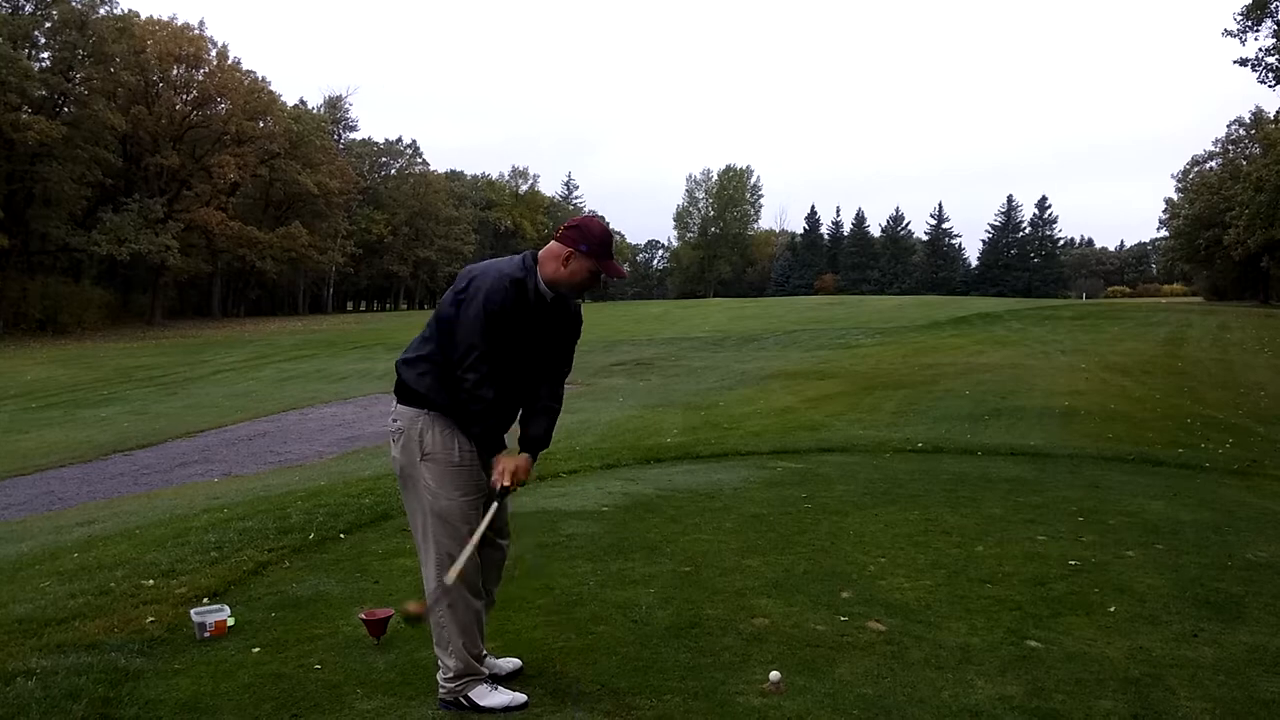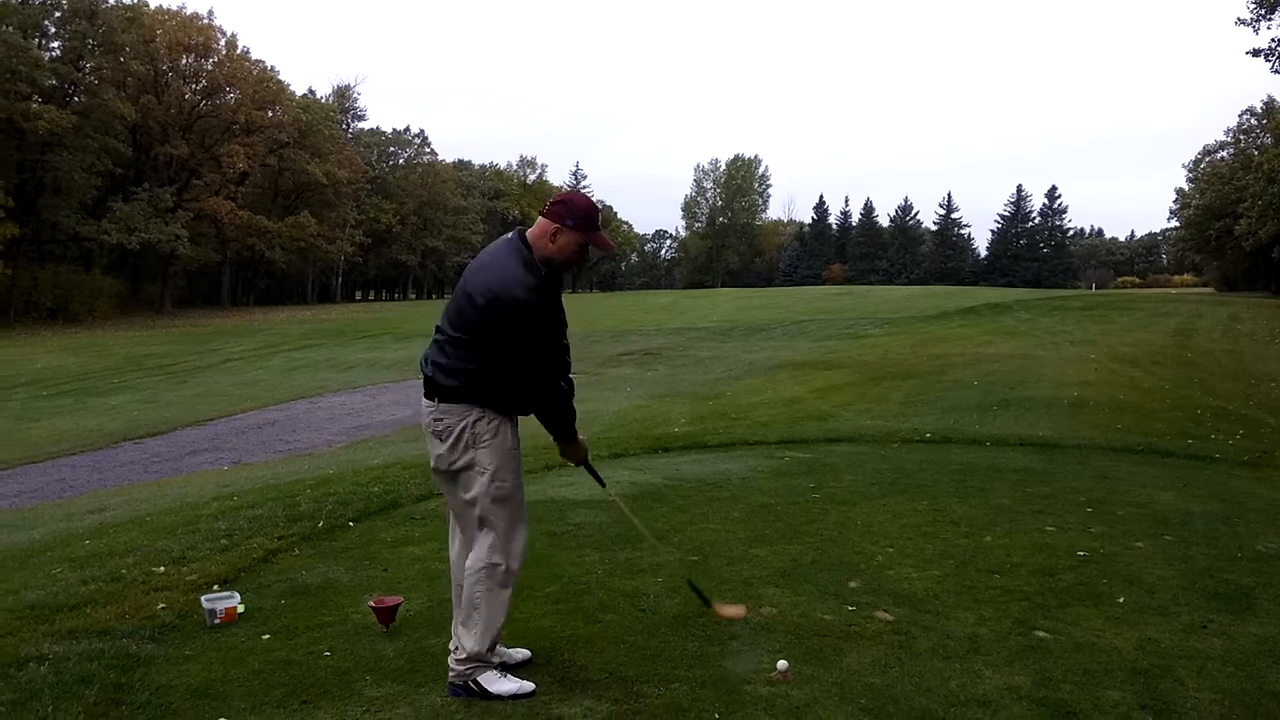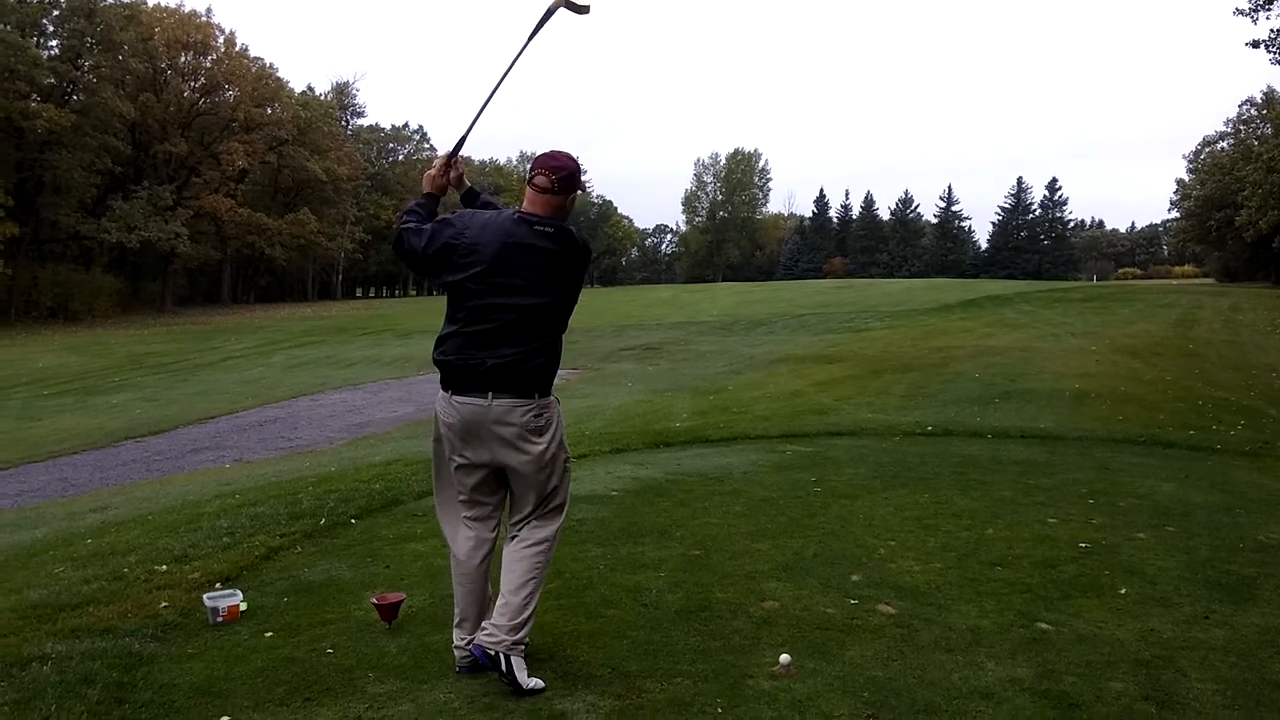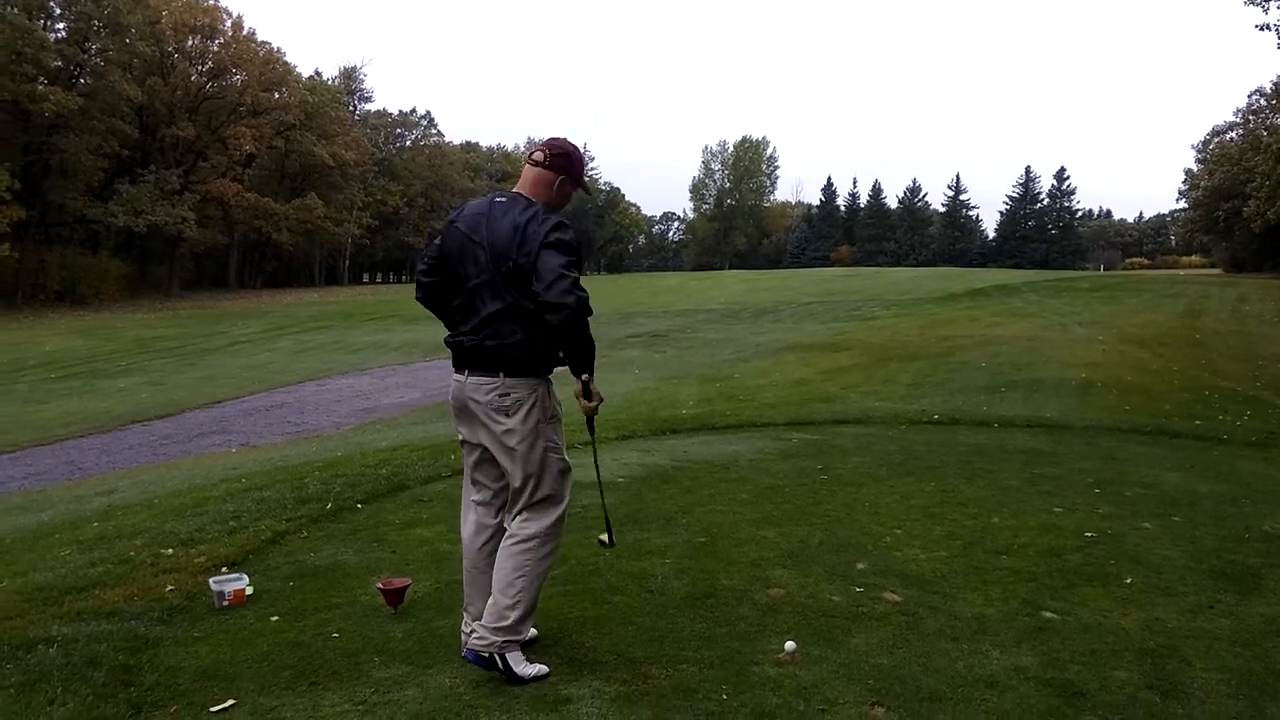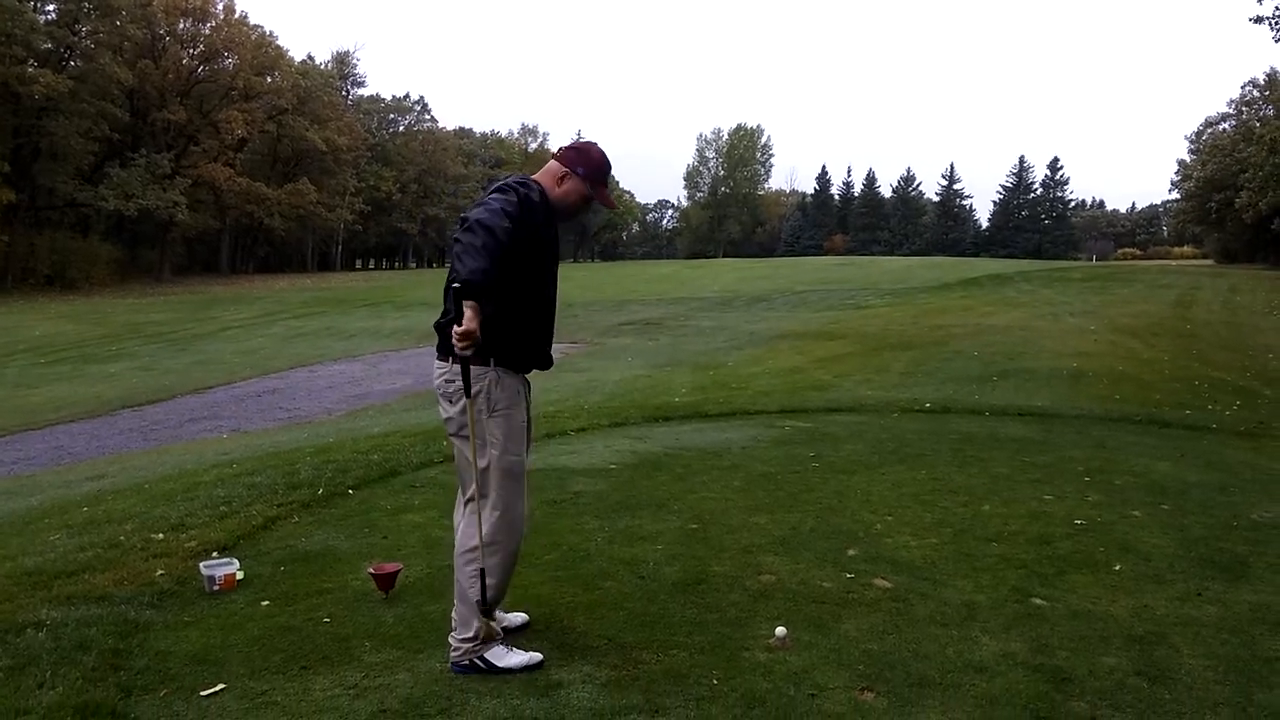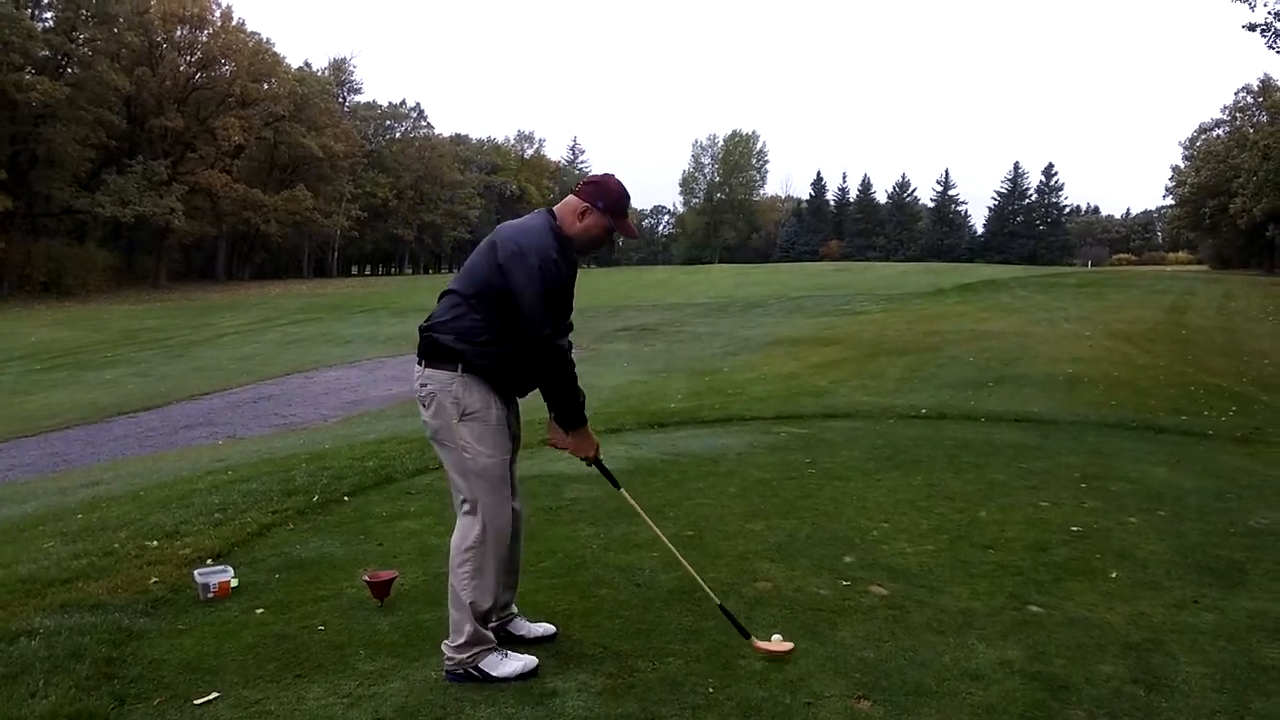
dt=0.7s
person 1, frame 1
left shoulder: (565, 312)
right shoulder: (499, 284)
left elbow: (546, 387)
right elbow: (471, 373)
left wrist: (528, 451)
right wrist: (498, 449)
left hip: (474, 427)
right hip: (430, 420)
left knee: (489, 545)
right knee: (453, 553)
left ankle: (470, 655)
right ankle: (459, 681)
person 1, frame 2
left shoulder: (516, 251)
right shoulder: (519, 293)
left elbow: (551, 354)
right elbow: (538, 377)
right wrist: (567, 434)
left hip: (457, 406)
right hip: (472, 415)
left knee: (477, 531)
right knee: (497, 536)
left ankle: (474, 644)
right ankle: (471, 666)
person 1, frame 3
left shoulder: (468, 230)
right shoulder: (574, 252)
left elbow: (408, 245)
left wrist: (430, 194)
right wrist: (469, 193)
left hip: (458, 401)
right hip: (525, 407)
left knee: (469, 523)
right knee: (536, 524)
left ankle: (469, 643)
right ankle: (501, 639)
person 1, frame 4
left shoulder: (466, 215)
right shoulder: (546, 227)
left elbow: (427, 285)
right elbow: (565, 303)
right wrist: (584, 372)
left hip: (468, 379)
right hip: (515, 385)
left knee: (485, 505)
right knee: (539, 508)
left ankle: (480, 626)
right ankle: (496, 636)
person 1, frame 5
left shoulder: (526, 208)
right shoulder: (521, 196)
right elbow: (477, 233)
right wrist: (471, 302)
left hip: (490, 367)
right hip: (485, 372)
left knee: (483, 498)
right knee: (497, 506)
left ankle: (475, 612)
right ankle: (472, 644)
person 1, frame 6
left shoulder: (544, 243)
right shoulder: (535, 250)
left elbow: (547, 341)
right elbow: (545, 346)
left wrist: (561, 413)
right wrist: (576, 423)
left hip: (485, 381)
right hip: (457, 381)
left knee: (503, 505)
right knee: (483, 508)
left ankle: (497, 616)
right ankle: (468, 649)
